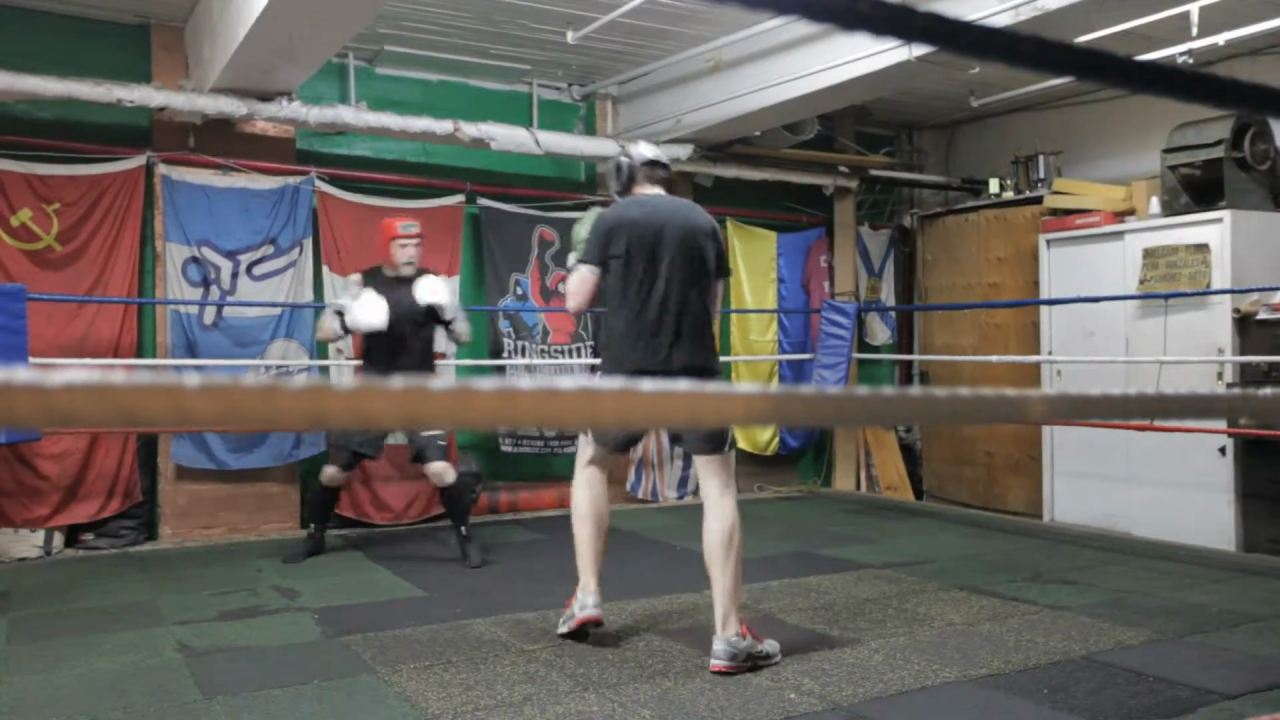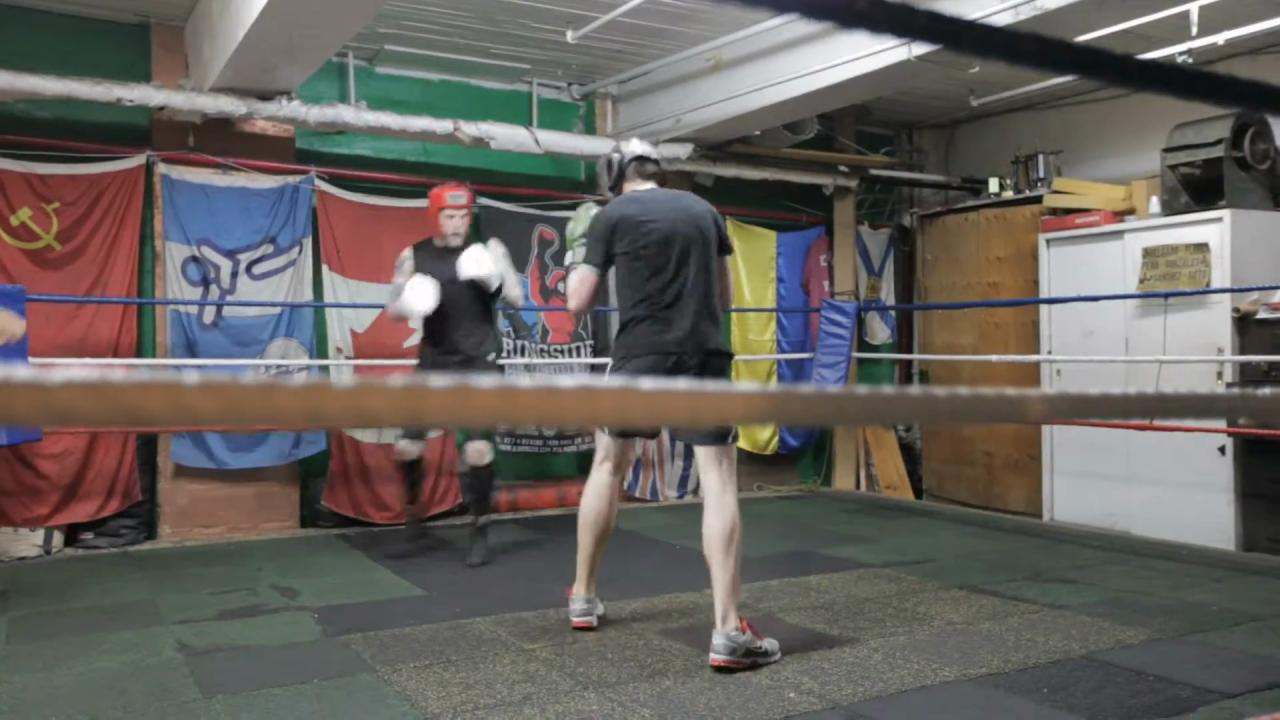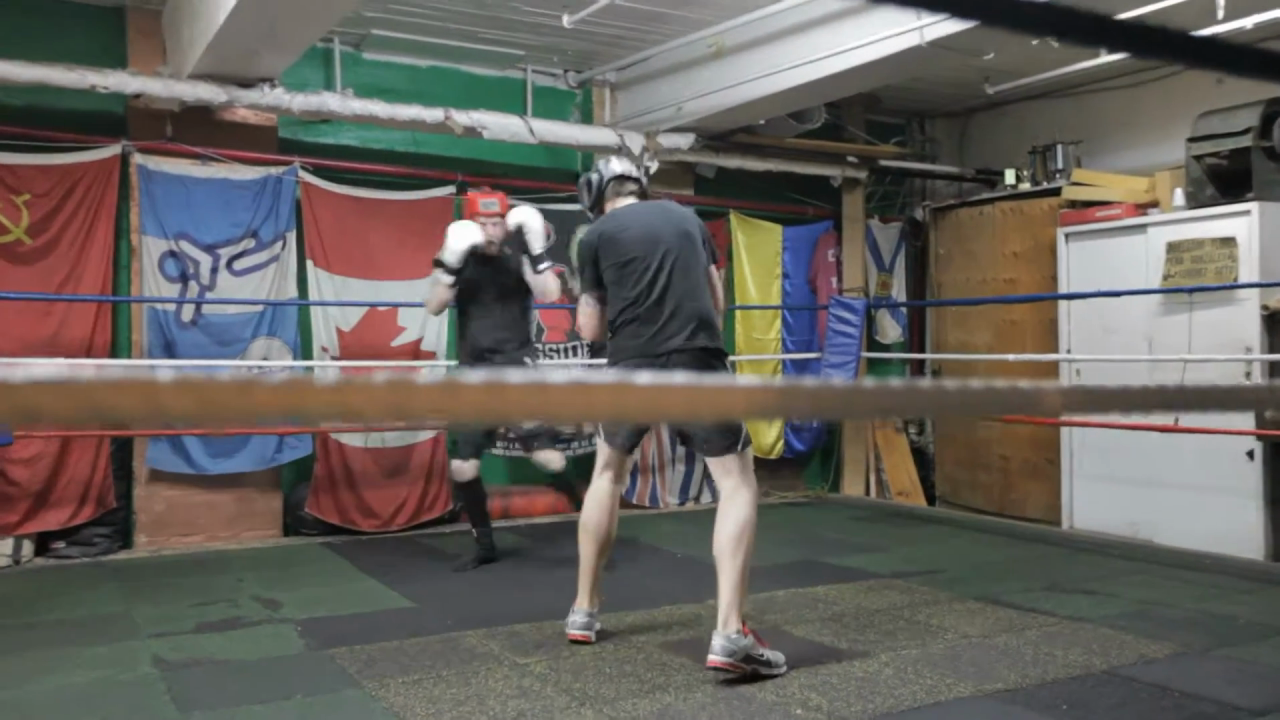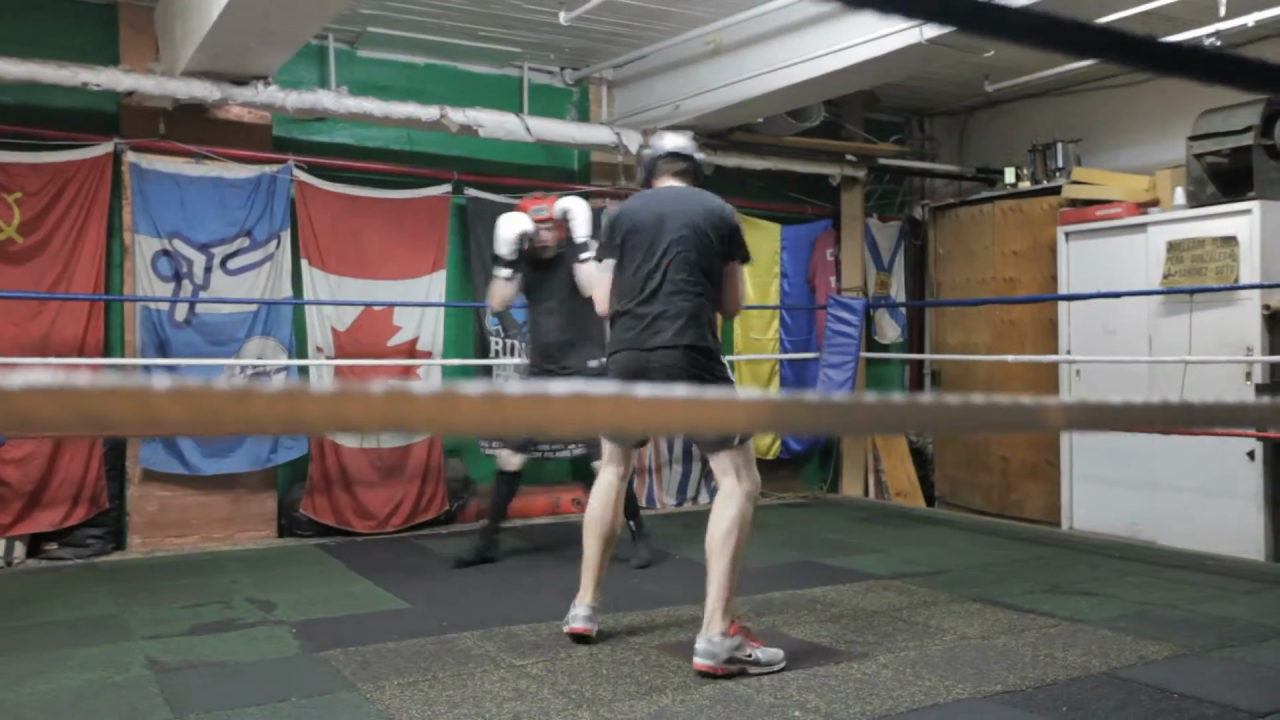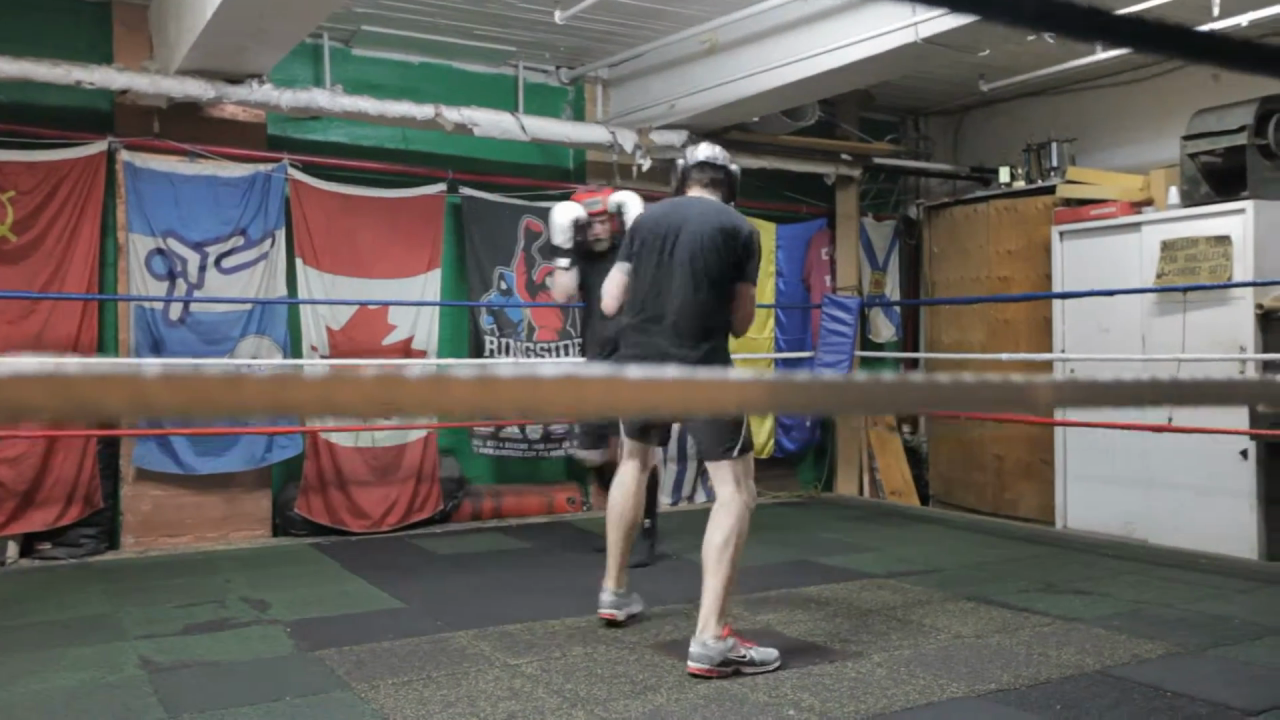
dt=0.2s
person 1, frame 1
left shoulder: (612, 218)
right shoulder: (705, 223)
left elbow: (577, 301)
left wrist: (596, 270)
left hip: (627, 366)
right hip: (695, 368)
left knee: (590, 466)
right knee: (719, 489)
left ankle: (587, 596)
right ankle: (730, 636)
person 1, frame 2
left shoulder: (611, 215)
right shoulder: (703, 208)
left elbow: (577, 302)
right elbow: (724, 294)
left wrist: (581, 255)
left hip: (641, 355)
right hip: (705, 354)
left knee: (608, 466)
right knee: (719, 484)
left ankle: (583, 597)
right ankle: (728, 631)
person 1, frame 3
left shoulder: (595, 236)
right shoulder: (688, 218)
left elbow: (591, 329)
right elbow: (717, 302)
left hip: (633, 365)
right hip: (699, 358)
left knee: (607, 473)
right knee: (738, 487)
left ankle: (583, 611)
right ankle: (730, 633)
person 1, frame 4
left shoulder: (623, 213)
right shoulder: (719, 212)
left elbow: (603, 304)
right elbow: (732, 305)
left hip: (629, 358)
right hip: (691, 356)
left knee: (614, 468)
right knee: (740, 482)
left ankle: (585, 606)
right ankle: (716, 634)
person 1, frame 5
left shoulder: (646, 219)
right shoulder: (739, 229)
left elbow: (610, 304)
right elbow: (740, 324)
left hip: (637, 364)
right hip: (700, 368)
left knee: (634, 461)
right knee: (736, 493)
left ankle: (614, 591)
right ankle: (711, 639)
person 2, frame 1
left shoulder: (432, 285)
right shoulder: (360, 284)
left elbow: (464, 336)
right elbow: (322, 332)
left wrist: (445, 312)
right wrist: (347, 320)
left knee: (439, 468)
right knee: (334, 471)
left ankle: (465, 540)
right ankle: (315, 537)
person 2, frame 2
left shoulder: (489, 250)
right shoulder: (414, 256)
left elbow: (517, 299)
right elbow: (393, 311)
left wrist: (494, 281)
right wrist: (407, 305)
left hip: (479, 362)
right hip: (435, 362)
left knee: (477, 447)
right knee: (407, 446)
left ankle: (479, 531)
right ankle: (416, 523)
person 2, frame 3
left shoulder: (521, 254)
right shoulder: (458, 255)
left elbow: (551, 296)
right elbow: (434, 306)
left wrist: (536, 250)
right wrist: (450, 263)
left hip: (516, 368)
right hip: (472, 373)
left knee: (545, 454)
right knee: (461, 466)
right ankle: (484, 544)
person 2, frame 4
left shoulder: (576, 253)
right shoulder: (522, 260)
left elbow: (595, 290)
right elbow: (497, 304)
left wrist: (582, 242)
right wrist: (507, 256)
left hip: (584, 370)
right hip: (541, 373)
left knee: (604, 458)
right knee: (510, 456)
left ankle: (639, 536)
right ankle: (487, 542)
person 2, frame 5
right shoulder: (578, 253)
right elbow: (561, 295)
right wrist: (563, 246)
right hip: (597, 361)
right knee: (591, 451)
left ankle: (647, 536)
